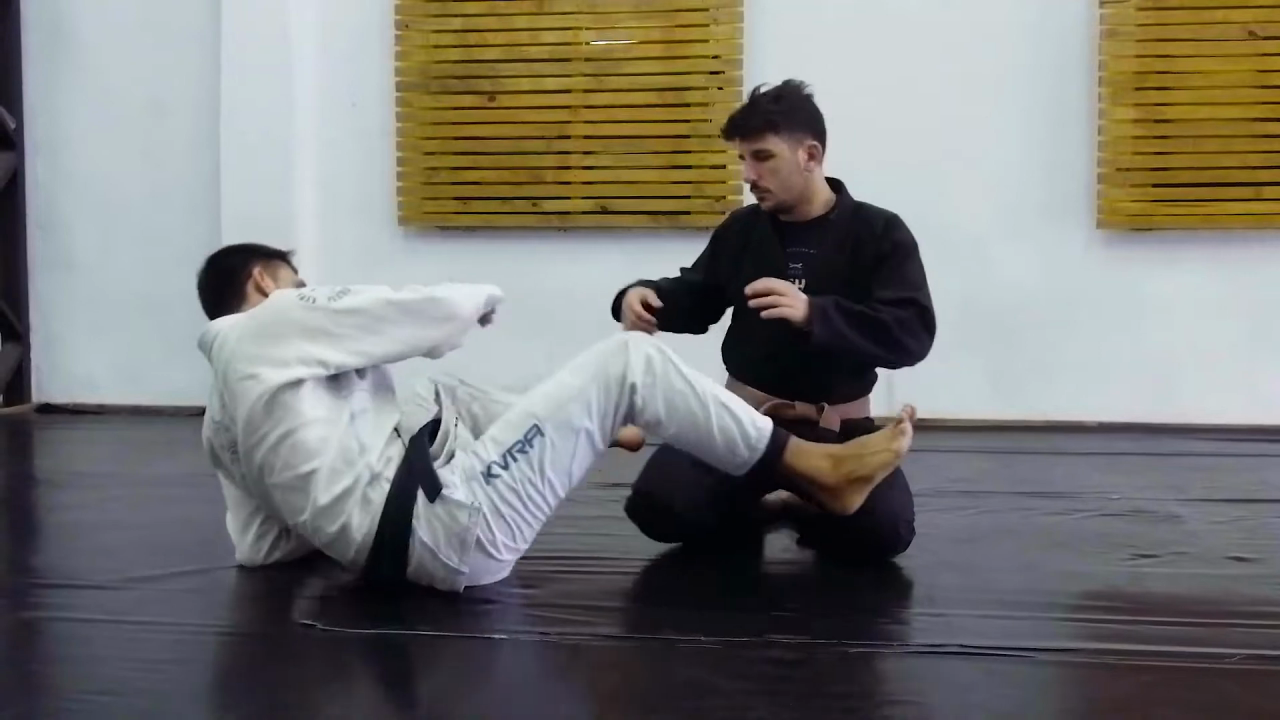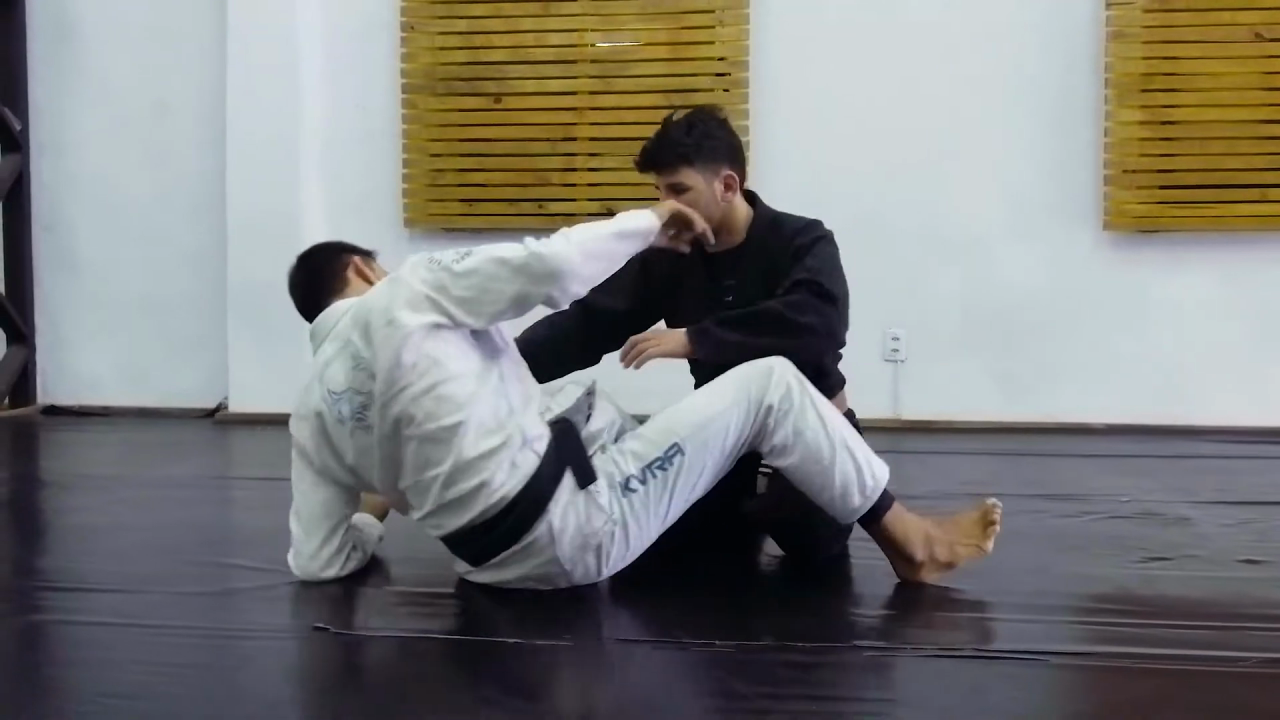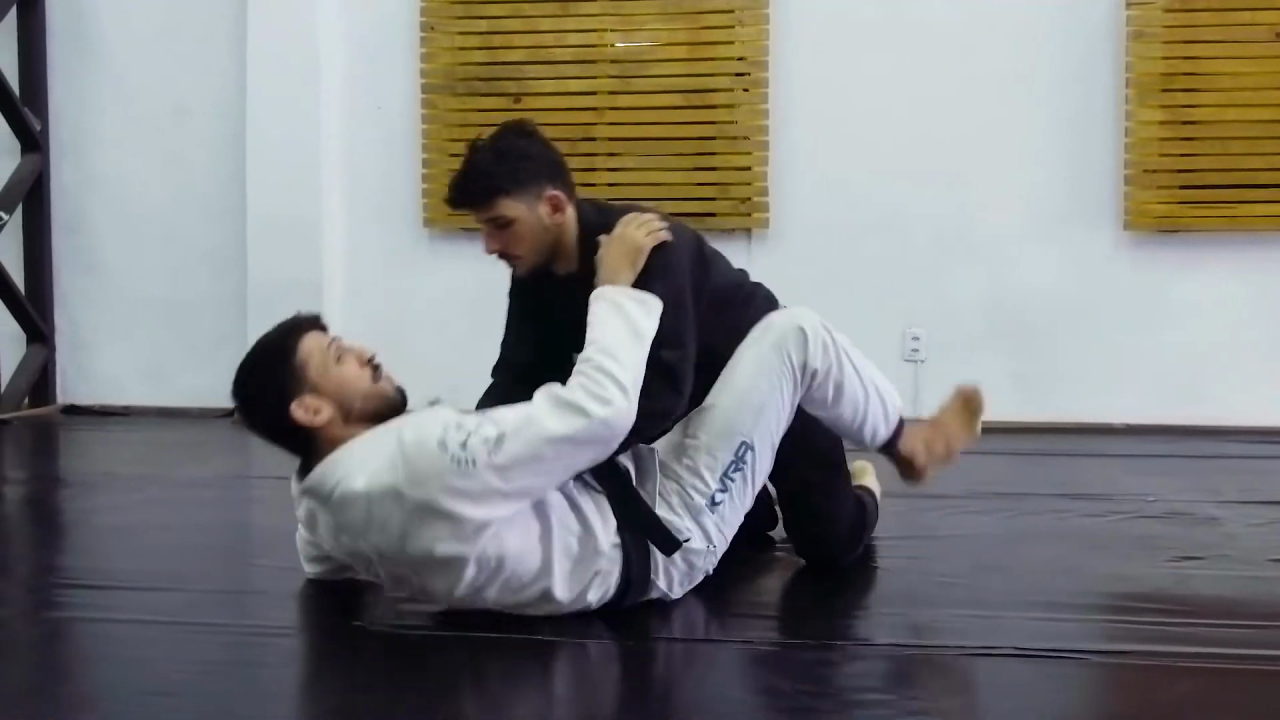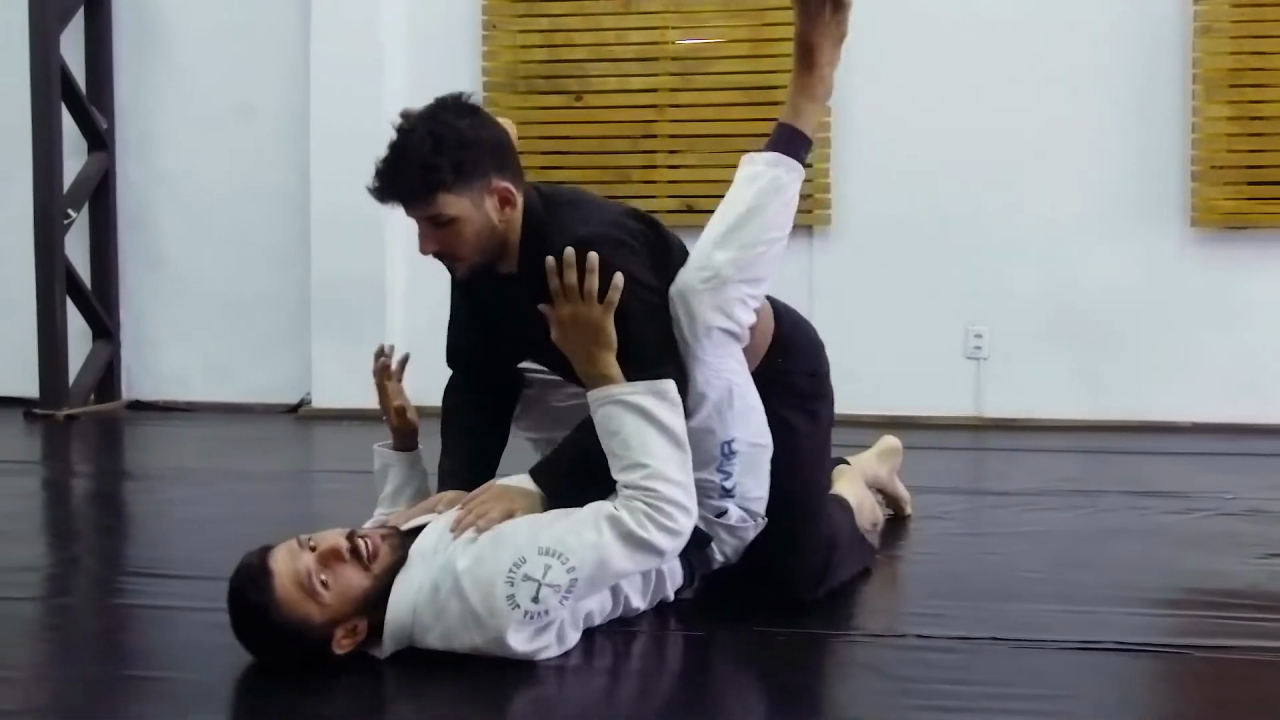
dt=0.7s
person 1, frame 1
left shoulder: (220, 424)
right shoulder: (277, 320)
left elbow: (260, 545)
right elbow: (436, 313)
right wrist: (482, 292)
left hip: (404, 548)
right hip: (453, 528)
left knee: (434, 397)
right knee: (627, 360)
left ankle: (590, 433)
right ankle: (820, 468)
person 1, frame 2
left shoulder: (312, 410)
right shoulder: (408, 292)
left elbow: (318, 563)
right elbow: (552, 266)
left wrist: (374, 513)
right wrist: (650, 221)
left hip: (496, 557)
right hip: (572, 526)
left knee: (594, 412)
right knee: (770, 383)
right ankle: (906, 539)
person 1, frame 3
left shoulder: (327, 518)
right shoulder: (415, 467)
left elbow: (315, 565)
right elbow: (601, 410)
right wrist: (617, 279)
left hip: (598, 505)
right hip: (656, 541)
right knee: (793, 331)
right ankle: (906, 442)
person 1, frame 4
left shoulder: (377, 576)
right shoulder: (491, 598)
right elbow: (660, 518)
left wrist: (399, 441)
right wrist: (603, 370)
left hip: (601, 511)
right hip: (701, 529)
right knee: (706, 294)
person 2, frame 1
left shoulder: (879, 233)
right shoulder: (740, 230)
left elbow: (913, 333)
right elbow: (697, 297)
left wrist: (813, 313)
right wrist: (644, 295)
left hip: (837, 428)
left knee: (883, 532)
right knee: (659, 505)
left ankle: (811, 507)
right ankle: (755, 508)
person 2, frame 2
left shoulder: (801, 243)
right shoulder: (667, 260)
left elbow: (821, 323)
right elbow: (591, 321)
left wrist: (695, 339)
right wrist: (513, 356)
left knee: (810, 535)
left ankle: (765, 507)
right ankle: (746, 506)
person 2, frame 3
left shoulder: (645, 250)
right shoulder: (536, 276)
left elbow: (658, 392)
right elbow: (520, 380)
right hip: (698, 398)
left knee: (831, 543)
left ankle: (852, 482)
right ankle: (752, 499)
person 2, frame 4
left shoulder: (596, 248)
right shoulder: (478, 261)
right elbow: (480, 382)
left wrist: (539, 490)
right wrist: (457, 490)
left hip: (768, 366)
right hip: (687, 377)
left knee: (793, 574)
